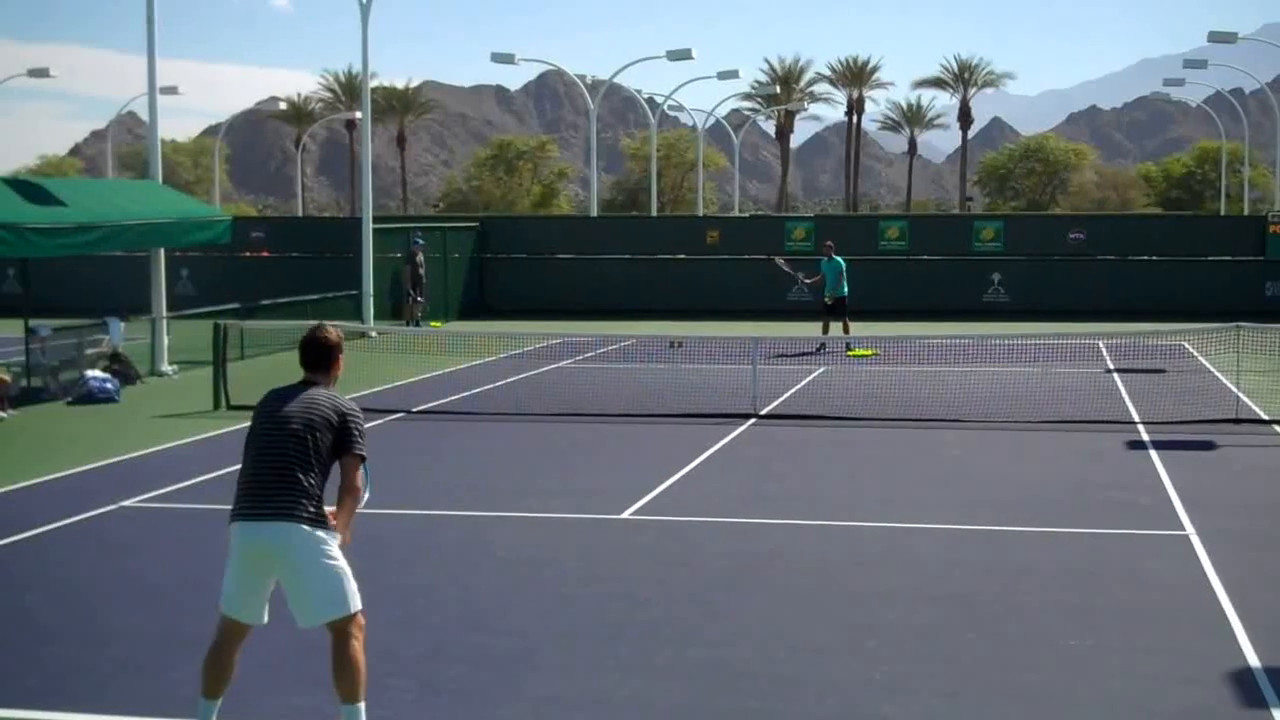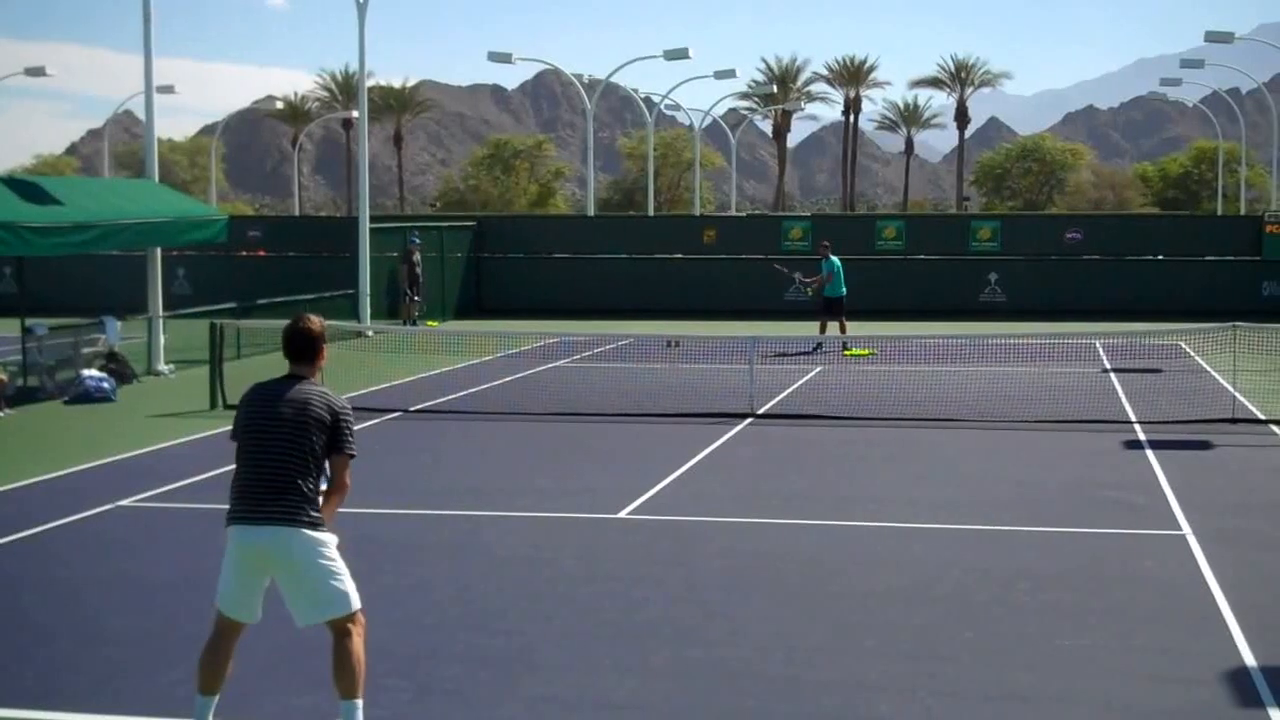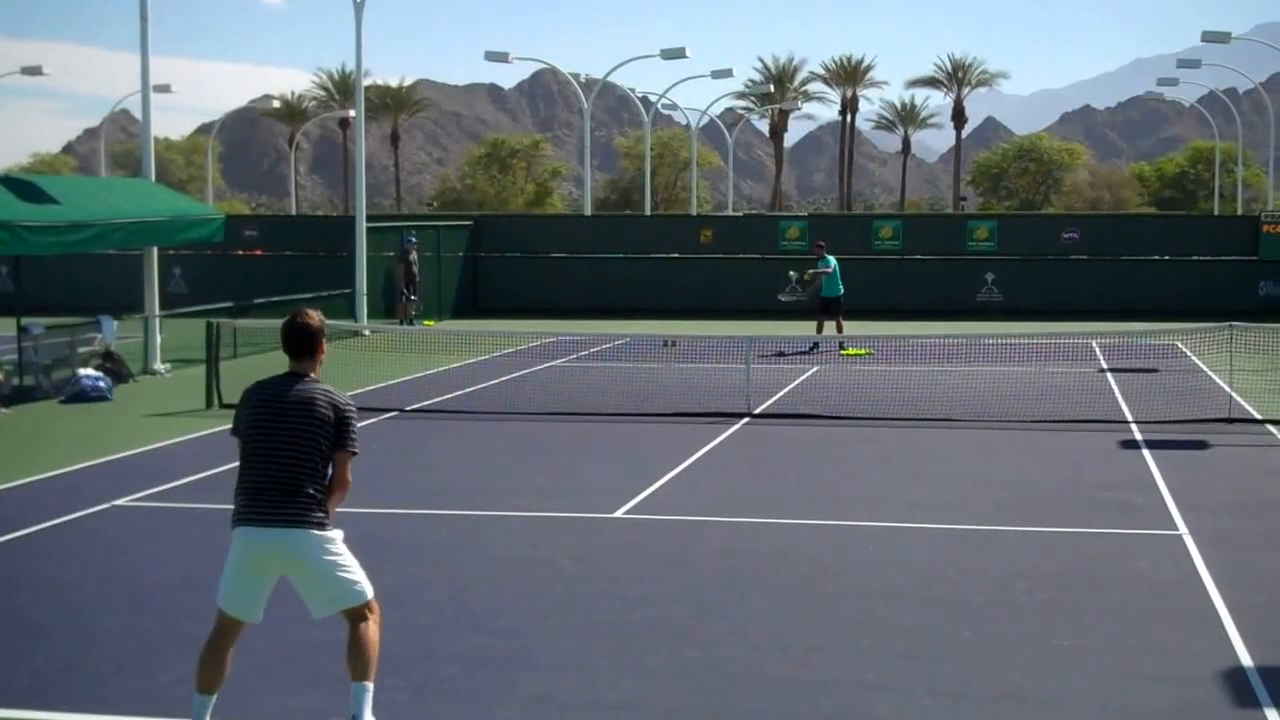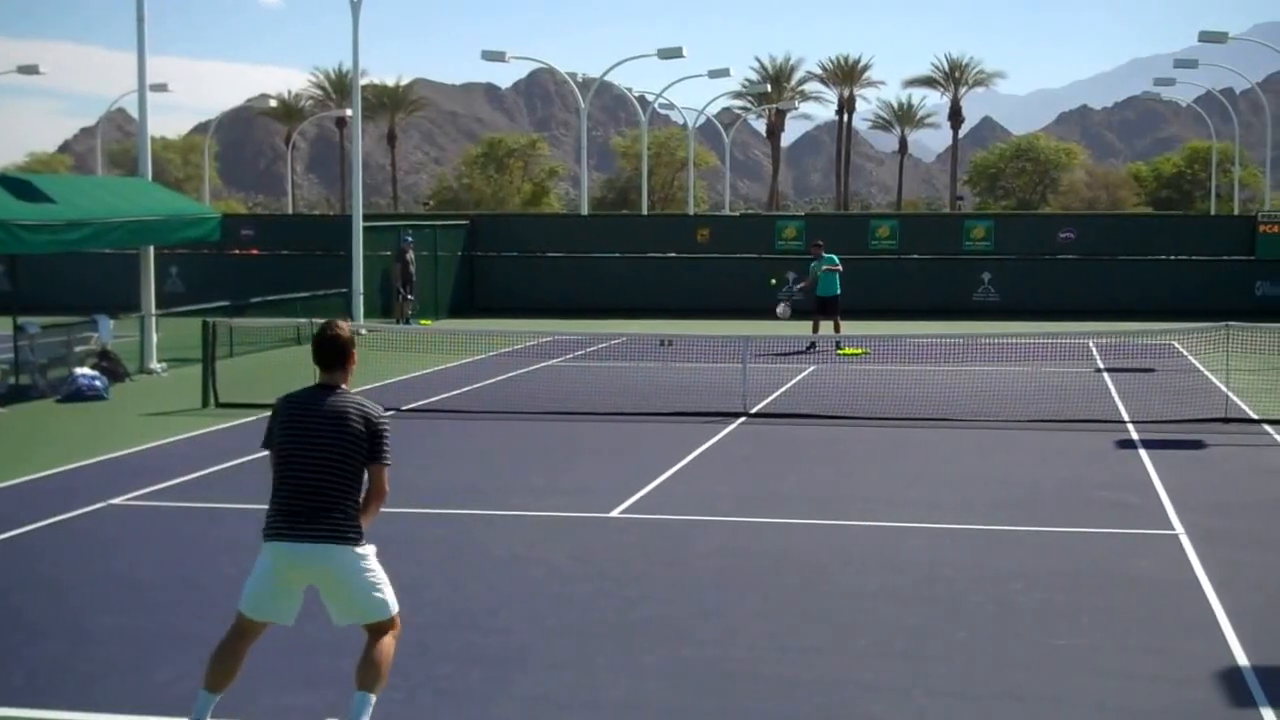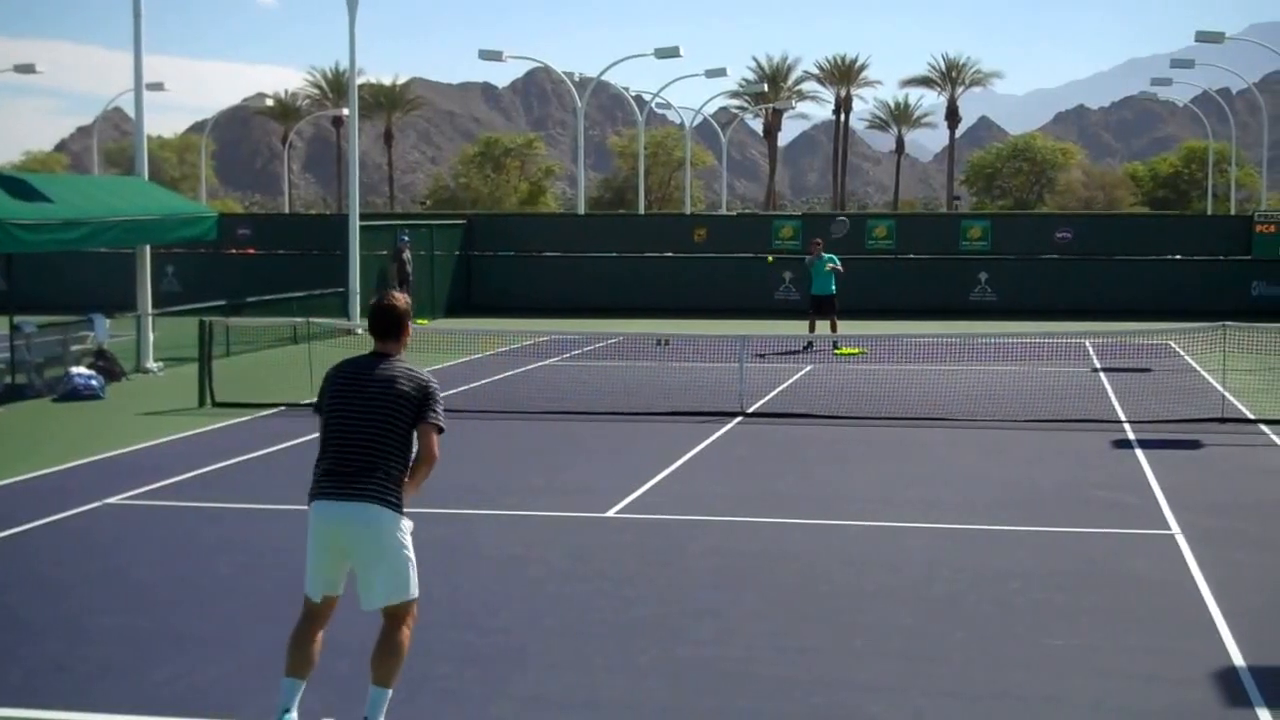
dt=0.2s
person 1, frame 1
left shoulder: (269, 400)
right shoulder: (345, 410)
right elbow: (352, 487)
right wrist: (342, 525)
left hip: (246, 525)
right hip: (299, 529)
left knee: (231, 630)
right knee: (349, 628)
person 1, frame 2
left shoulder: (252, 397)
right shoulder: (335, 406)
right elbow: (340, 484)
right wrist: (323, 514)
left hip: (243, 528)
right hip: (299, 531)
left knee: (226, 627)
right knee: (350, 627)
person 1, frame 3
left shoulder: (252, 395)
right shoulder: (338, 404)
right elbow: (342, 480)
left hip: (249, 529)
right hip: (306, 531)
left knee: (226, 626)
right knee: (365, 614)
person 1, frame 4
left shoulder: (285, 406)
right shoulder: (371, 415)
left elbow: (279, 472)
right elbow: (379, 492)
left hip: (281, 540)
right hip: (340, 547)
left knee: (243, 630)
right knee: (385, 628)
person 1, frame 5
left shoulder: (337, 375)
right shoulder: (422, 383)
right elbow: (429, 453)
left hip: (325, 506)
right hip: (379, 513)
left knee: (314, 614)
right knee: (399, 617)
